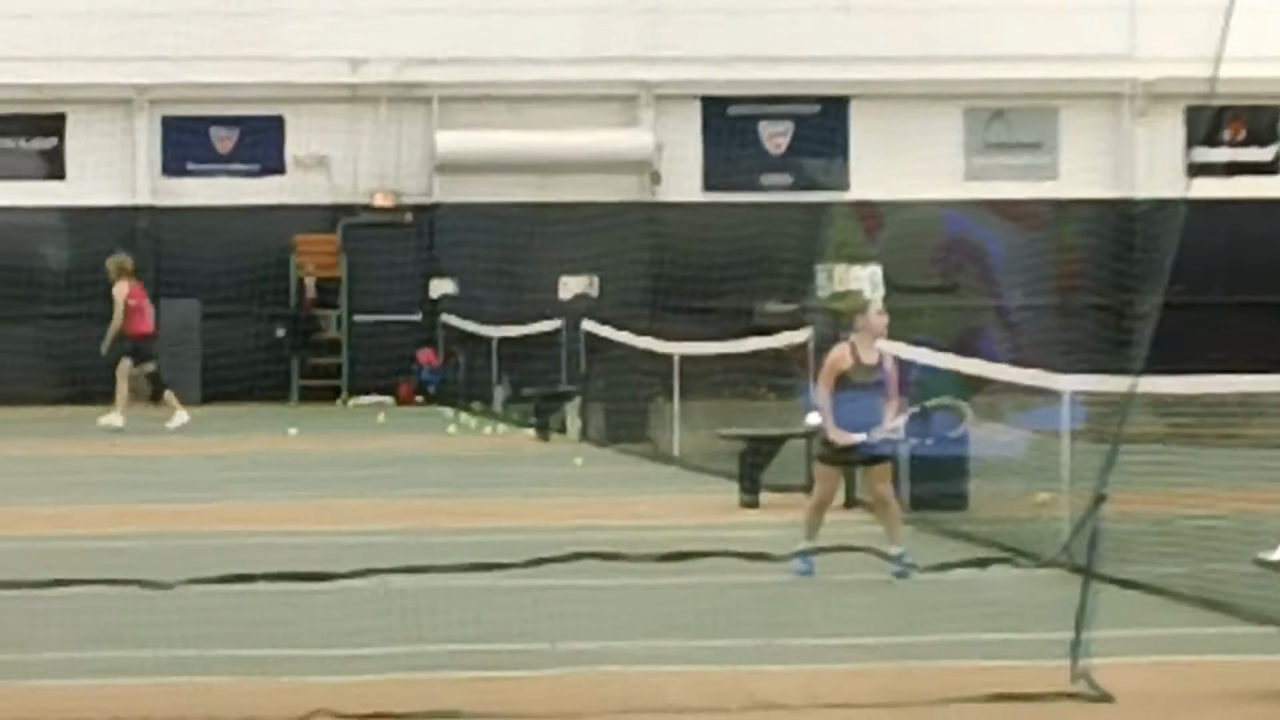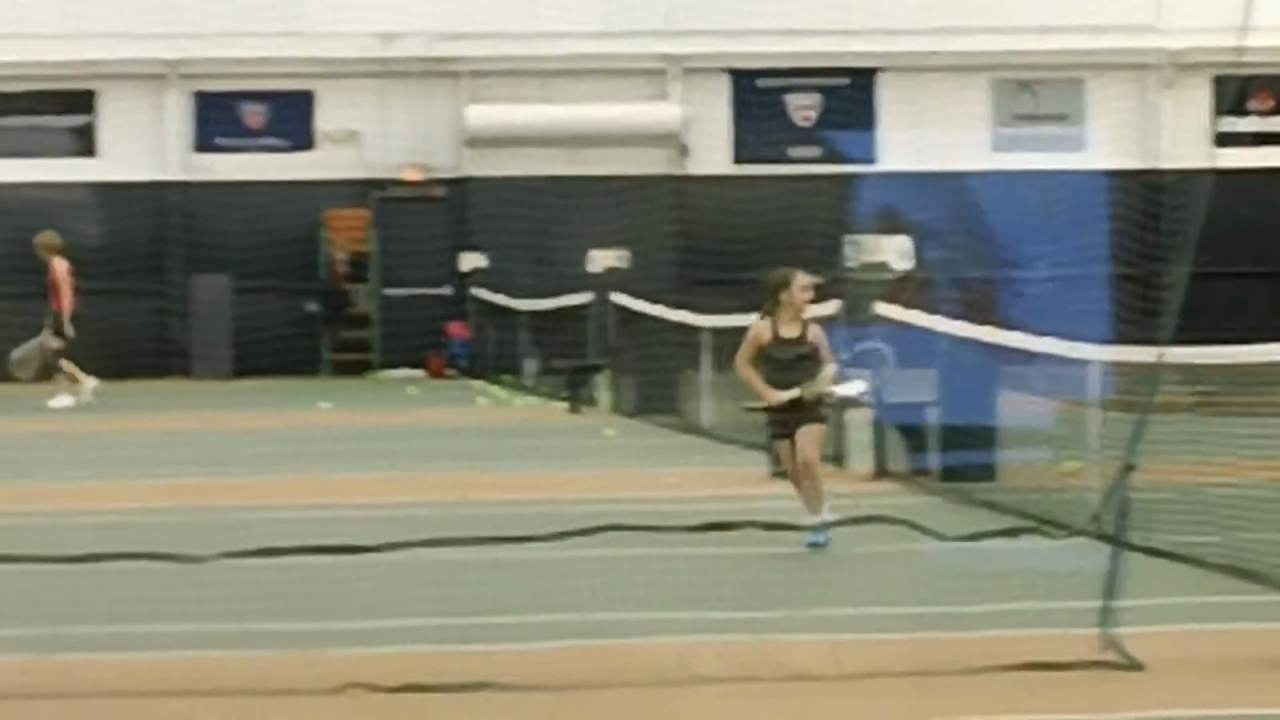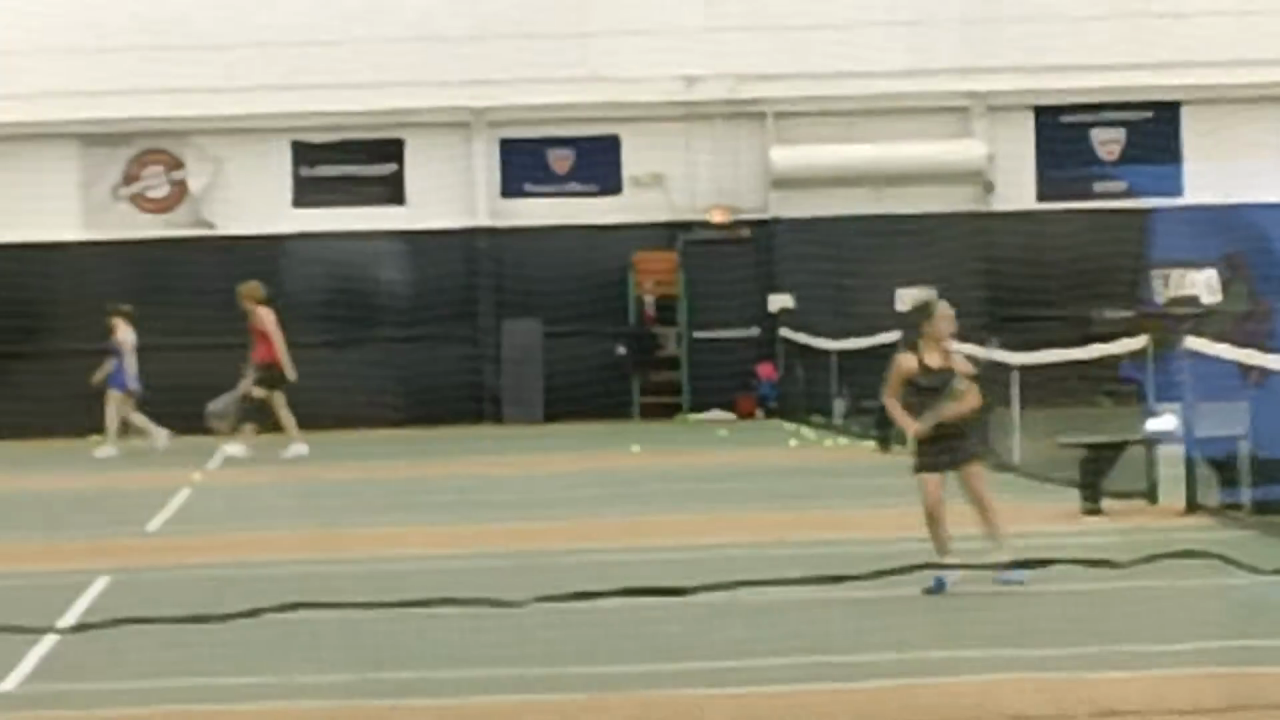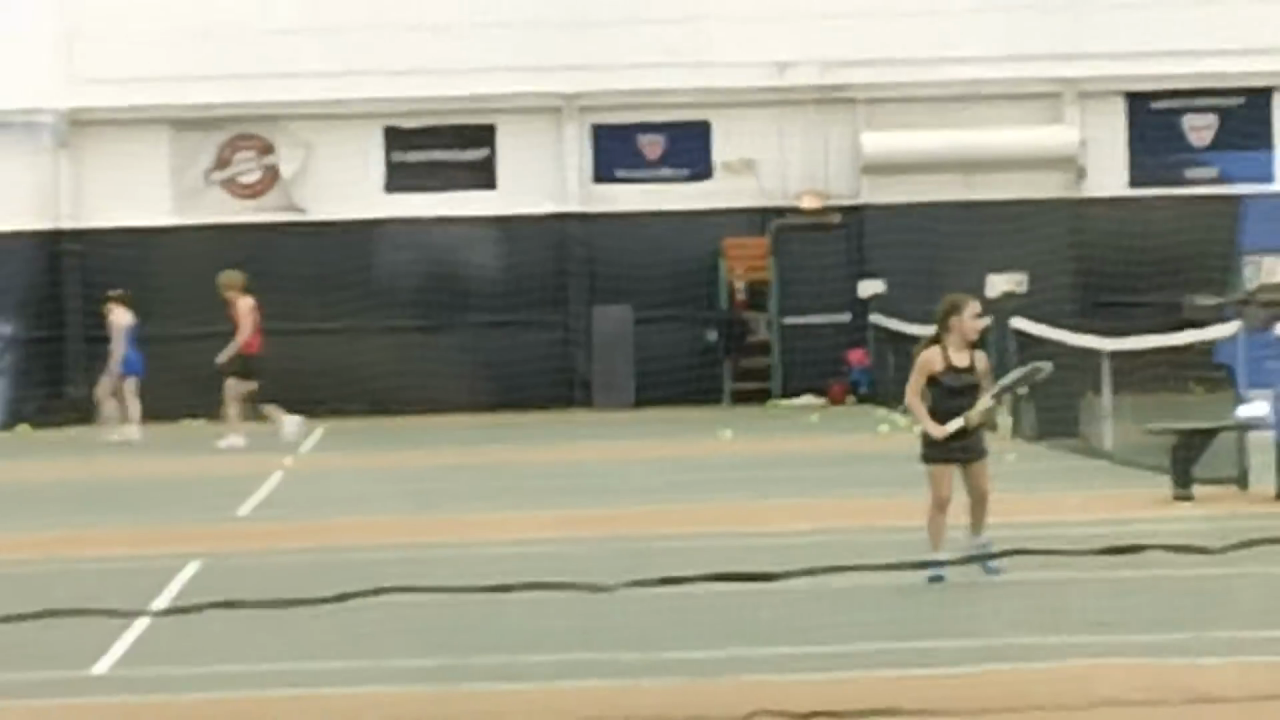
dt=0.7s
person 1, frame 1
left shoulder: (886, 360)
right shoulder: (841, 354)
left elbow: (892, 399)
right elbow: (821, 394)
left wrist: (886, 424)
right wrist: (832, 430)
left hip: (873, 436)
right hip: (840, 436)
left knee: (884, 495)
right knee: (823, 496)
left ankle: (897, 553)
right ankle: (805, 551)
person 1, frame 2
left shoulder: (813, 332)
right shoulder: (761, 330)
left elbow: (830, 365)
right elbow: (742, 364)
left wrist: (822, 382)
right wrist: (767, 392)
left hip: (809, 406)
right hip: (780, 410)
left knee: (808, 460)
right knee: (793, 468)
left ankle: (820, 519)
right ankle: (819, 518)
person 1, frame 3
left shoulder: (956, 360)
right shoulder: (906, 361)
left elbow: (974, 398)
right elbow: (890, 398)
left wrist: (950, 411)
right wrist: (908, 424)
left hip: (959, 437)
right hip: (929, 443)
left knee: (981, 499)
right knee: (932, 507)
left ankle: (1005, 559)
right ankle: (946, 568)
person 1, frame 4
left shoulder: (980, 359)
right shoulder: (931, 356)
left elbow: (987, 393)
right elbow: (911, 395)
left wrist: (981, 412)
right wrist: (930, 425)
left hip: (969, 434)
right hip: (939, 439)
left knee: (981, 492)
right knee: (941, 498)
left ankle: (978, 541)
right ankle: (937, 561)
